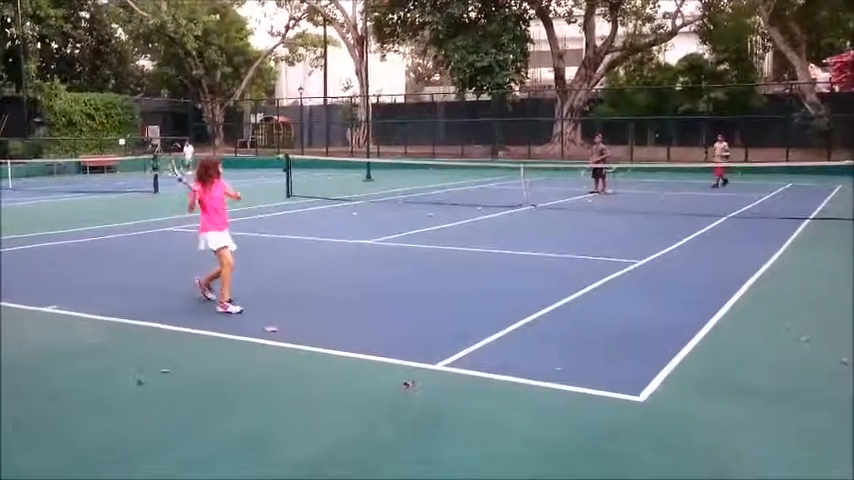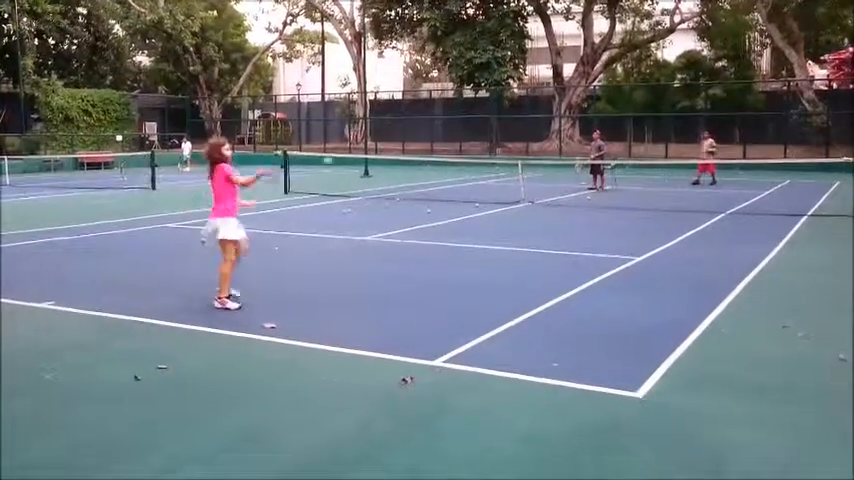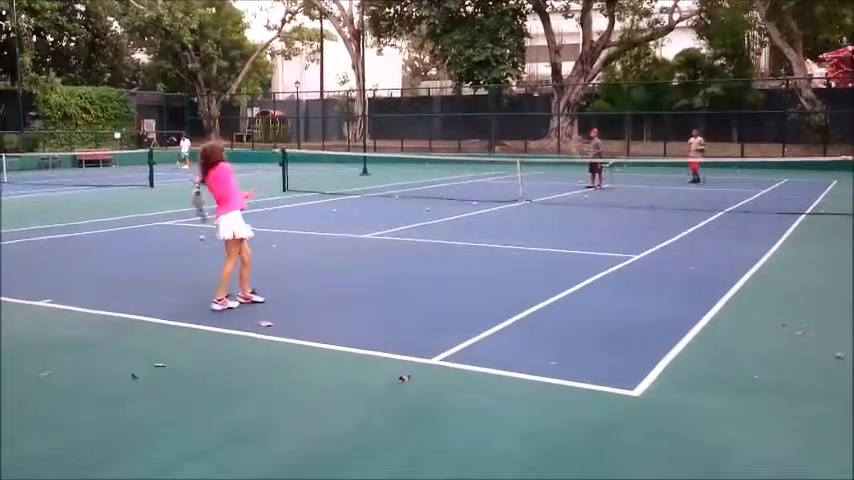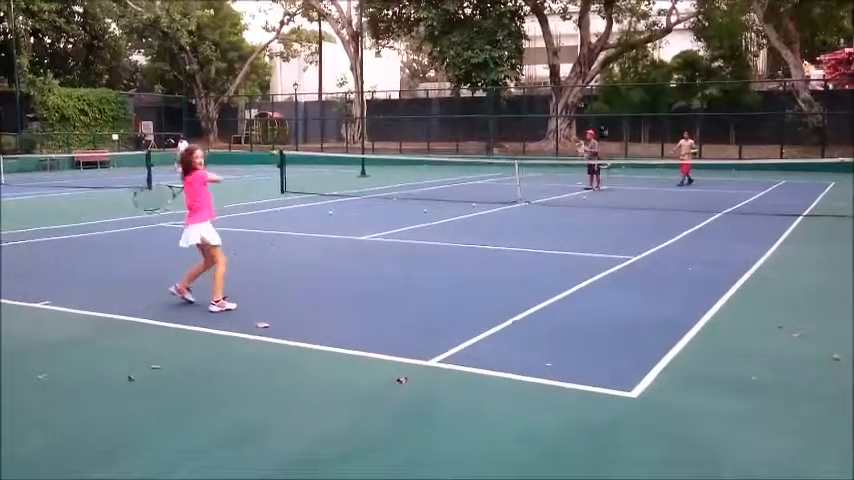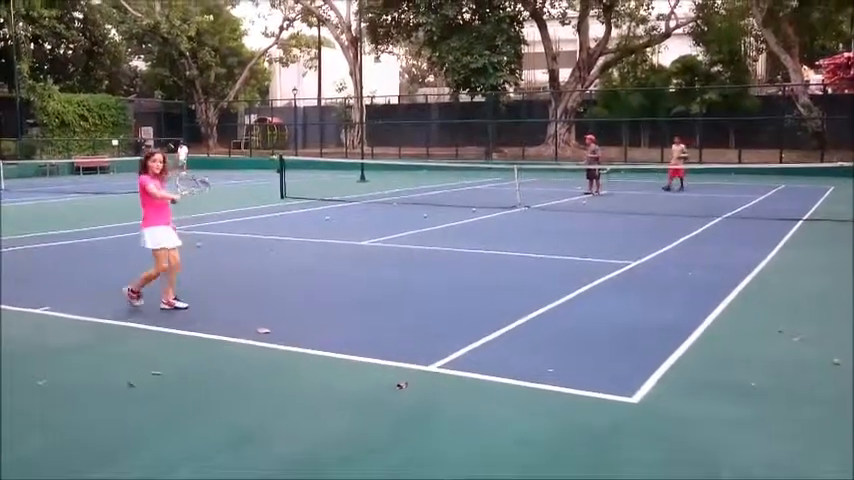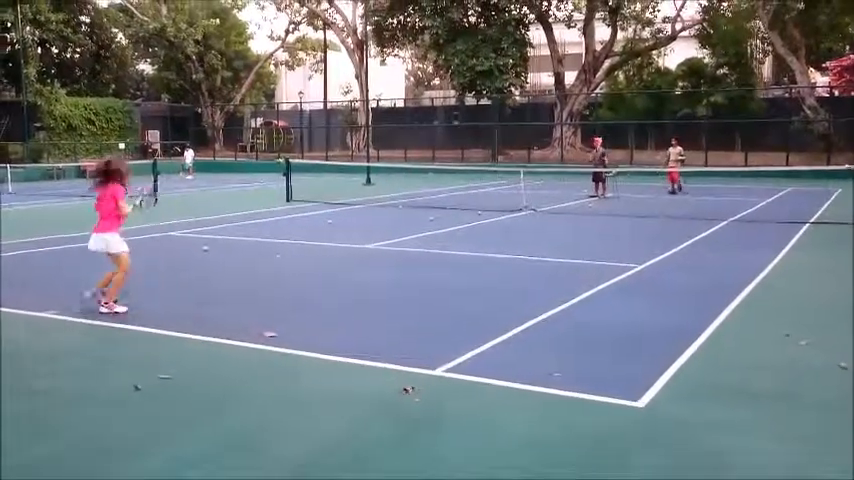
dt=0.4s
person 1, frame 1
left shoulder: (220, 183)
right shoulder: (199, 187)
left elbow: (236, 196)
right elbow: (191, 208)
left wrist: (234, 194)
right wrist: (193, 195)
left hip: (223, 230)
right hip: (210, 232)
left knee: (225, 266)
right knee: (228, 262)
left ankle: (203, 283)
right ankle: (224, 302)
person 1, frame 2
left shoulder: (224, 169)
right shoulder: (222, 167)
right elbow: (242, 182)
left wrist: (243, 203)
right wrist: (258, 175)
left hip: (229, 217)
right hip: (223, 219)
left knee: (241, 249)
right knee: (230, 258)
left ankle: (223, 288)
right ankle: (221, 298)
person 1, frame 3
left shoulder: (208, 176)
right shoulder: (225, 167)
left wrist: (243, 195)
right wrist: (206, 182)
left hip: (226, 217)
right hip: (230, 217)
left knee: (246, 256)
right knee: (232, 259)
left ankle: (246, 293)
right ankle: (220, 299)
person 1, frame 4
left shoulder: (191, 178)
right shoulder: (198, 175)
right elbow: (218, 178)
right wrist: (206, 174)
left hip: (199, 225)
right hip: (200, 225)
left knee: (210, 261)
right knee: (220, 261)
left ankle: (181, 286)
right ankle: (218, 301)
person 1, frame 5
left shoulder: (159, 180)
right shoulder: (144, 178)
right elbow: (158, 194)
left wrist: (170, 222)
right wrist: (174, 197)
left hip: (165, 227)
right hip: (153, 229)
left knee: (175, 263)
right knee: (162, 267)
left ankle: (168, 299)
right ankle: (133, 290)
person 1, frame 6
left shoulder: (102, 187)
right shoulder: (118, 188)
left elbow: (97, 207)
right elbow: (124, 212)
right wrist: (129, 209)
left hip: (103, 232)
right hip: (108, 234)
left knee: (122, 267)
right knee: (124, 267)
left ankle: (100, 290)
right ankle: (107, 303)
